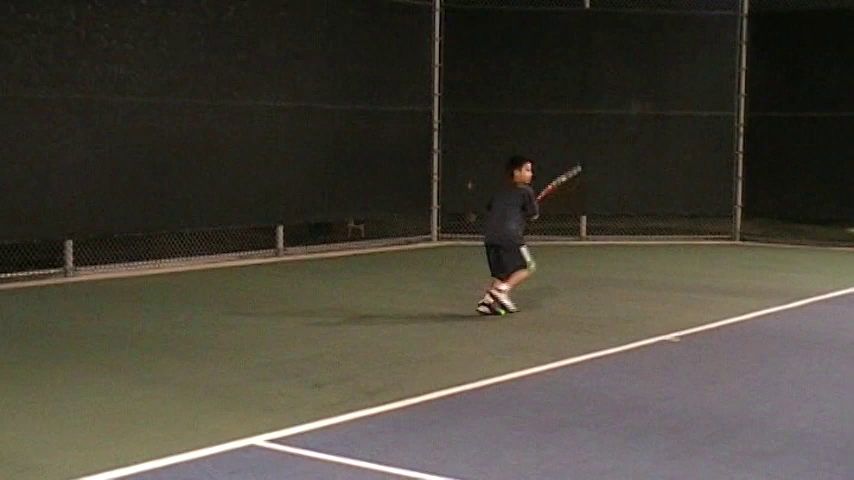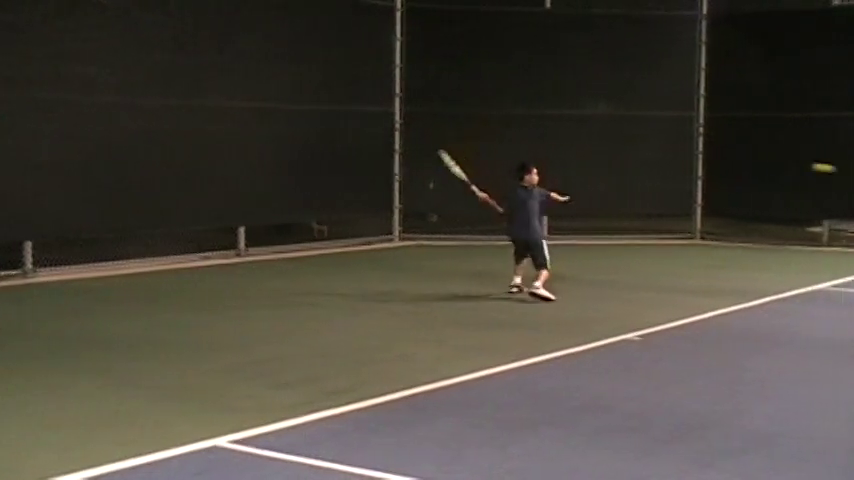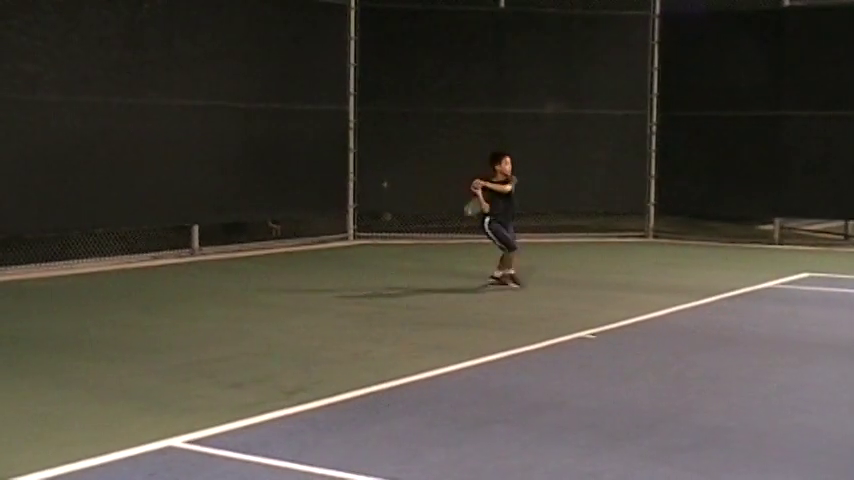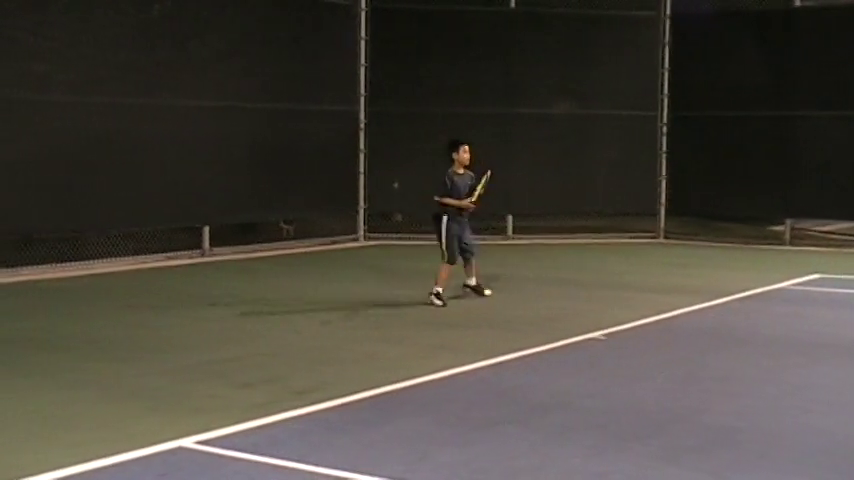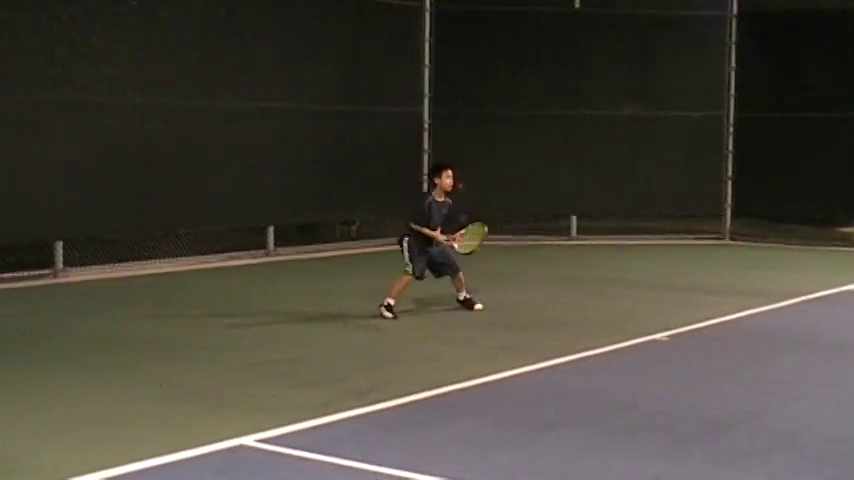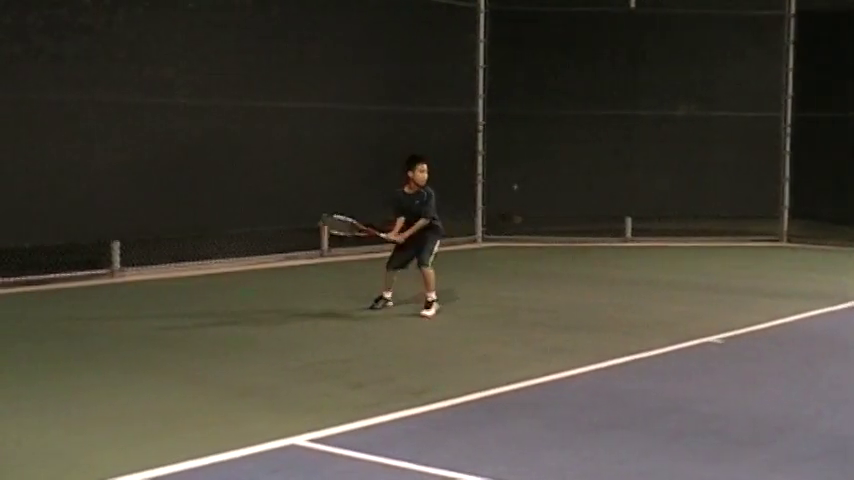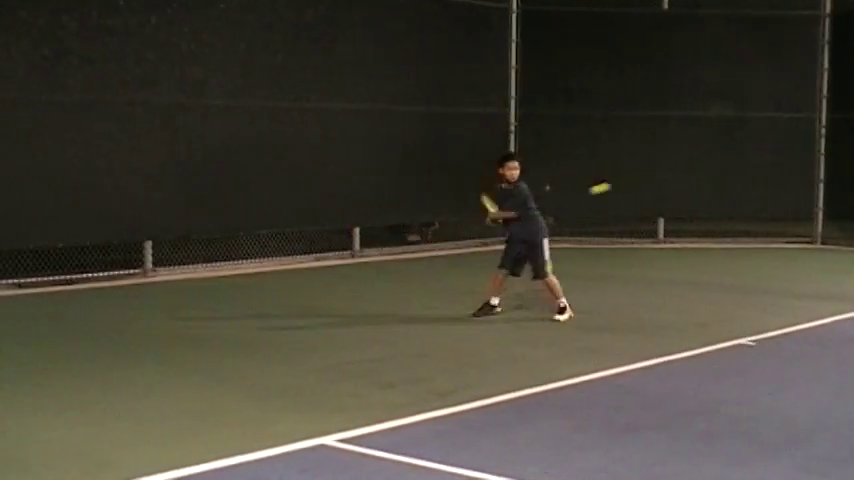
dt=0.7s
person 1, frame 1
left shoulder: (500, 192)
right shoulder: (525, 192)
left elbow: (490, 208)
right elbow: (533, 215)
right wrist: (532, 203)
left hip: (491, 237)
right hip: (509, 236)
left knee: (501, 275)
right knee: (526, 269)
left ankle: (486, 301)
right ankle: (501, 290)
person 1, frame 2
left shoulder: (513, 194)
right shoulder: (537, 192)
left elbow: (505, 212)
right elbow: (551, 195)
left wrist: (487, 199)
right wrist: (562, 198)
left hip: (516, 235)
right hip: (534, 235)
left knee: (520, 256)
right knee: (543, 268)
left ankle: (515, 283)
right ankle: (537, 287)
person 1, frame 3
left shoulder: (511, 180)
right shoulder: (485, 186)
left elbow: (506, 188)
right elbow: (485, 209)
left wrist: (485, 184)
right wrist: (479, 193)
left hip: (506, 222)
right hip: (491, 222)
left knee: (509, 249)
right knee: (512, 247)
left ankle: (498, 275)
right ankle: (509, 274)
person 1, frame 4
left shoulder: (470, 176)
right shoulder: (448, 176)
right elbow: (438, 197)
left wrist: (469, 204)
right wrist: (459, 203)
left hip: (462, 219)
right hip: (448, 220)
left knee: (469, 253)
right knee: (450, 258)
left ankle: (471, 283)
right ankle: (437, 292)
person 1, frame 5
left shoulder: (448, 204)
right shoulder: (427, 202)
right elbow: (414, 224)
left wrist: (450, 238)
right wrist: (433, 235)
left hip: (434, 244)
right hip: (414, 241)
left knee: (454, 269)
right knee: (411, 273)
left ankle: (463, 297)
right ankle: (388, 303)
person 1, frame 6
left shoulder: (427, 194)
right shoulder: (399, 195)
left elbow: (426, 219)
right elbow: (400, 217)
left wrist: (405, 235)
right wrist: (395, 232)
left hip: (431, 233)
right hip: (408, 233)
left knee: (424, 263)
right knee: (392, 264)
left ankle: (431, 300)
right ankle: (387, 297)
person 1, frame 7
left shoulder: (521, 189)
right shoulder: (501, 190)
left elbow: (512, 213)
right elbow: (501, 212)
left wrist: (494, 215)
right wrist: (495, 216)
left hip: (536, 234)
right hip: (516, 236)
left knee: (544, 274)
right knee: (503, 270)
left ankle: (563, 305)
right ankle: (493, 303)
